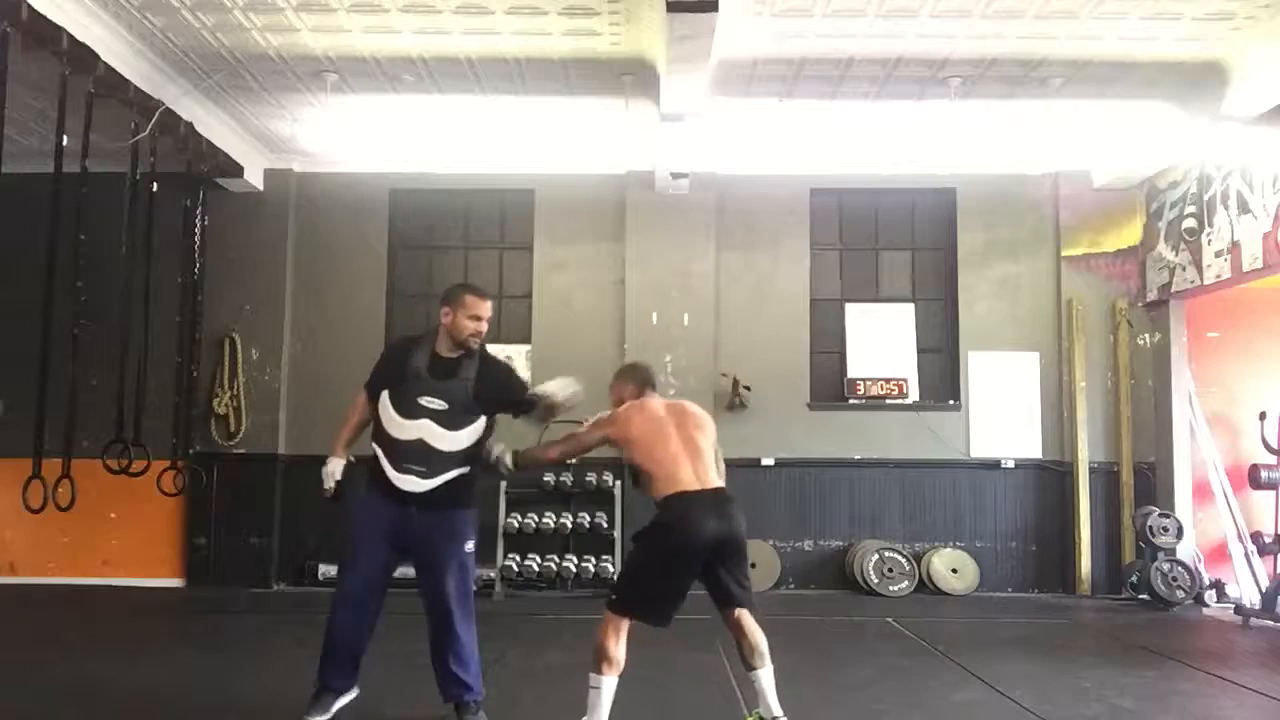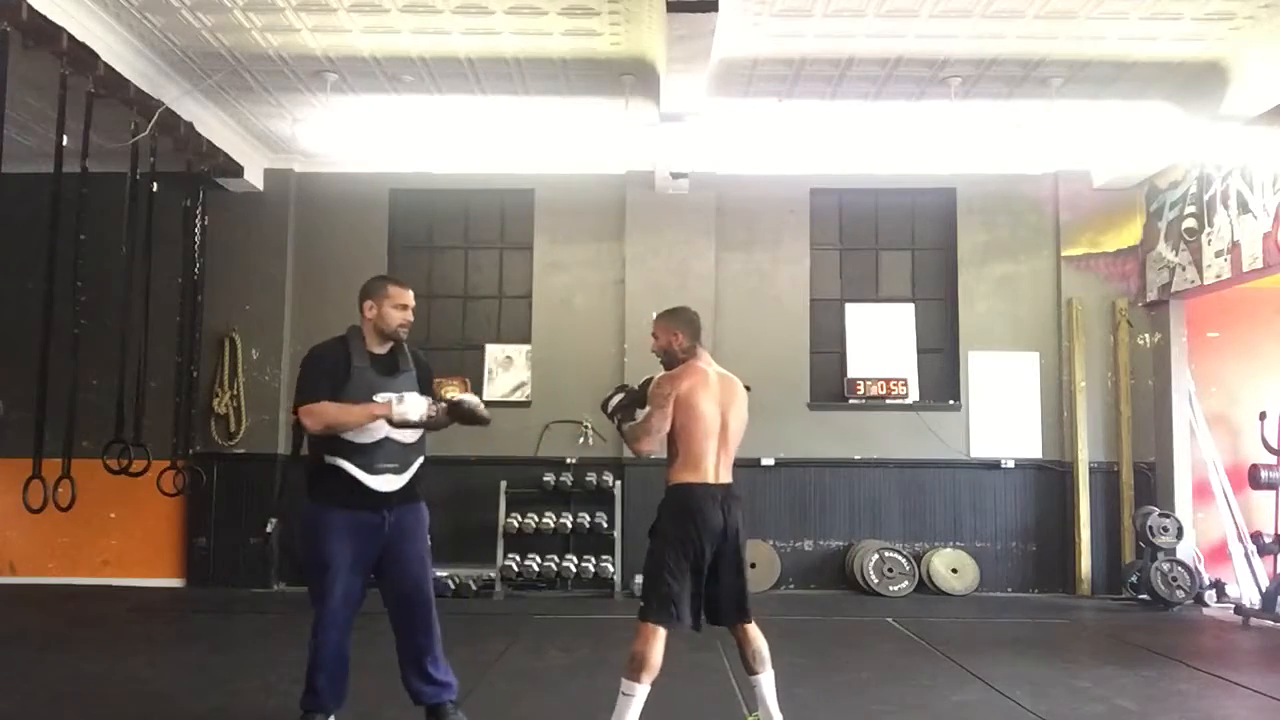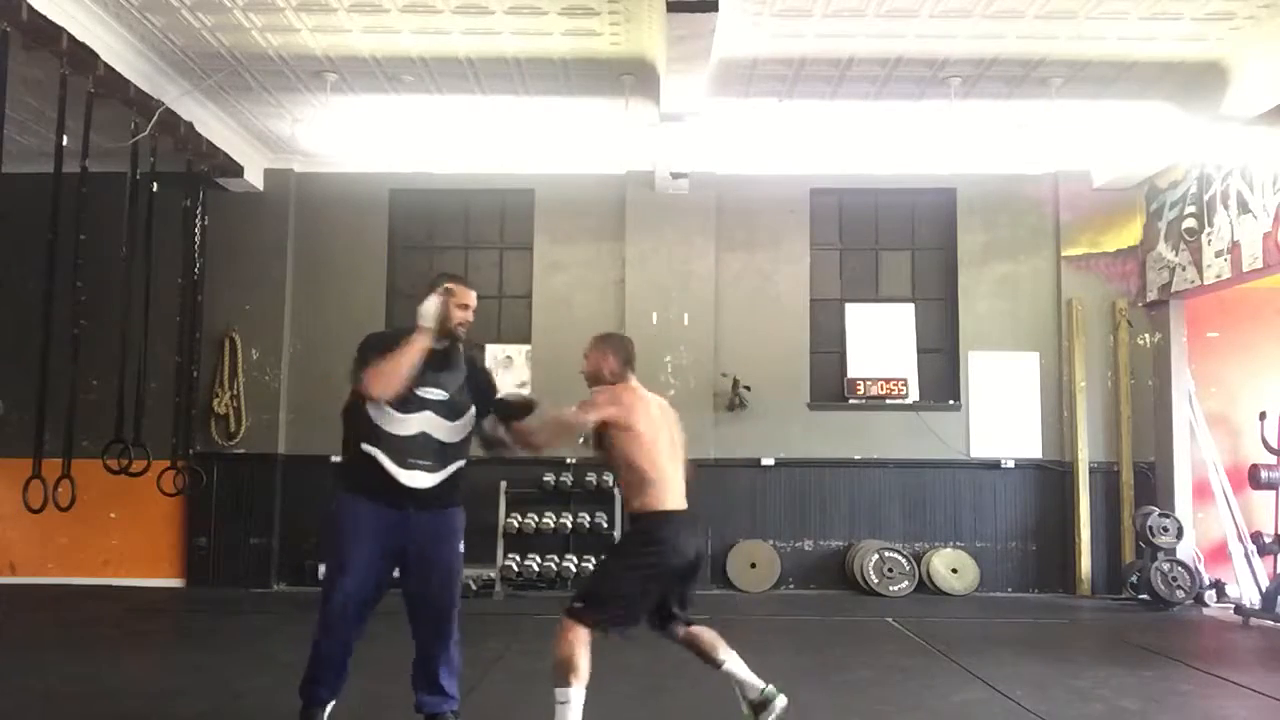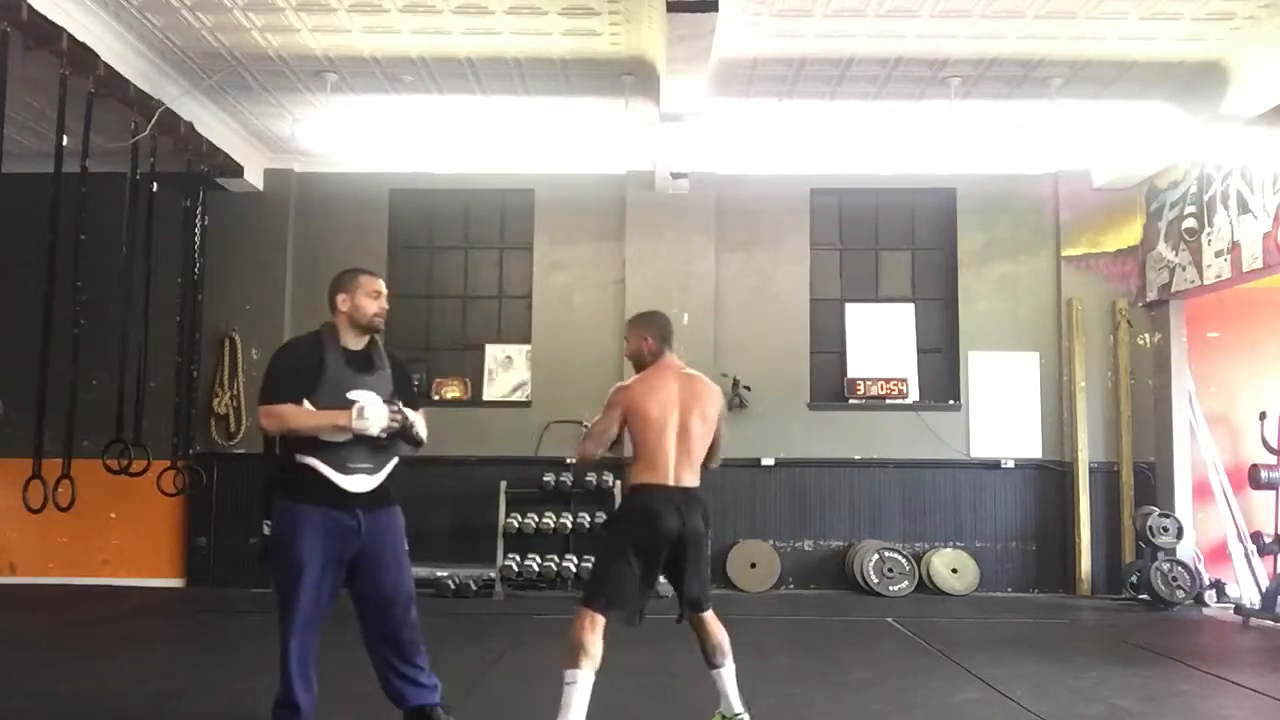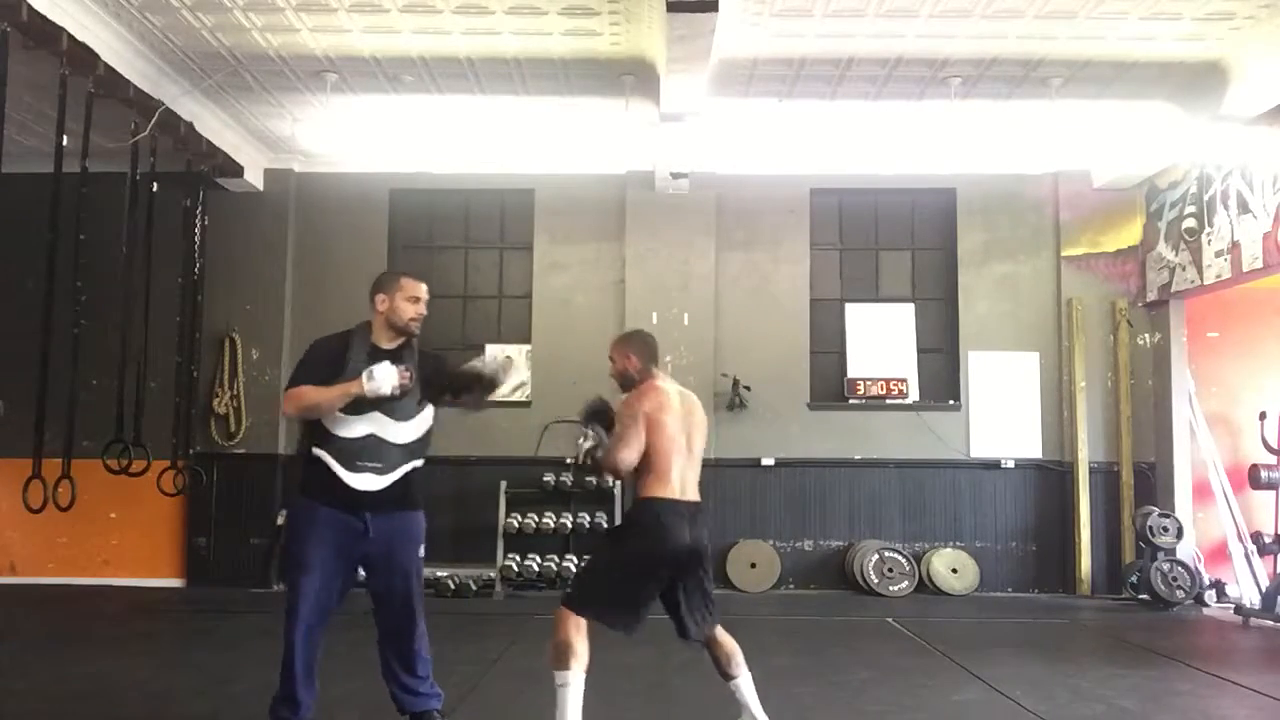
dt=0.7s
person 1, frame 1
left shoulder: (490, 372)
right shoulder: (401, 354)
left elbow: (533, 406)
right elbow: (369, 398)
left wrist: (554, 397)
right wrist: (339, 453)
left hip: (447, 510)
right hip: (383, 500)
left knee: (451, 605)
right knee: (356, 595)
person 1, frame 2
left shoulder: (413, 363)
right shoulder: (328, 357)
right elbow: (313, 417)
left wrist: (453, 411)
right wrist: (388, 409)
left hip: (404, 508)
right hip: (338, 510)
left knee: (417, 606)
right knee: (332, 613)
person 1, frame 3
left shoulder: (472, 370)
right shoulder: (381, 345)
left elbow: (494, 430)
right elbow: (379, 390)
left wrist: (509, 417)
right wrist: (425, 332)
left hip: (437, 511)
right hip: (369, 504)
left knee: (439, 611)
right knee: (345, 606)
person 1, frame 4
left shoulder: (389, 363)
right shoulder: (300, 354)
left elbow: (406, 418)
right elbow: (271, 417)
left wrist: (413, 424)
right wrist: (349, 418)
left hip: (377, 509)
right hip: (310, 509)
left knee: (395, 612)
right knee: (300, 617)
person 1, frame 5
left shoulder: (426, 363)
right shoulder: (332, 350)
left elbow: (468, 386)
right elbow: (293, 404)
left wrist: (482, 377)
right wrist: (363, 385)
left hip: (396, 512)
right hip: (327, 509)
left knee: (403, 614)
right knee: (307, 612)
person 2, frame 1
left shoulder: (622, 419)
right shoulder: (698, 414)
left elbow: (558, 450)
left wrist: (509, 459)
left hip: (681, 518)
right hip: (725, 513)
left knee: (616, 619)
right knee: (738, 612)
person 2, frame 2
left shoulder: (671, 381)
right shoulder: (736, 387)
left elbow: (644, 444)
left wrist: (623, 413)
left hip: (688, 505)
right hip: (727, 505)
left knee: (653, 622)
right knee: (739, 618)
person 2, frame 3
left shoulder: (608, 400)
right shoulder: (660, 408)
left elbow: (541, 438)
left wrist: (511, 424)
left hip: (654, 536)
right hip: (683, 534)
left knee: (574, 626)
right knee: (675, 626)
person 2, frame 4
left shoulder: (629, 391)
right shoulder: (710, 391)
left elbow: (588, 451)
left wrist: (597, 429)
left hip: (645, 509)
right hip: (690, 510)
left knee: (591, 616)
right knee: (701, 612)
person 2, frame 5
left shoulder: (638, 399)
right shoulder: (692, 402)
left elbow: (621, 462)
left wrist: (599, 450)
left hip: (653, 522)
right hip: (692, 525)
left knee: (571, 618)
right knee: (707, 628)
